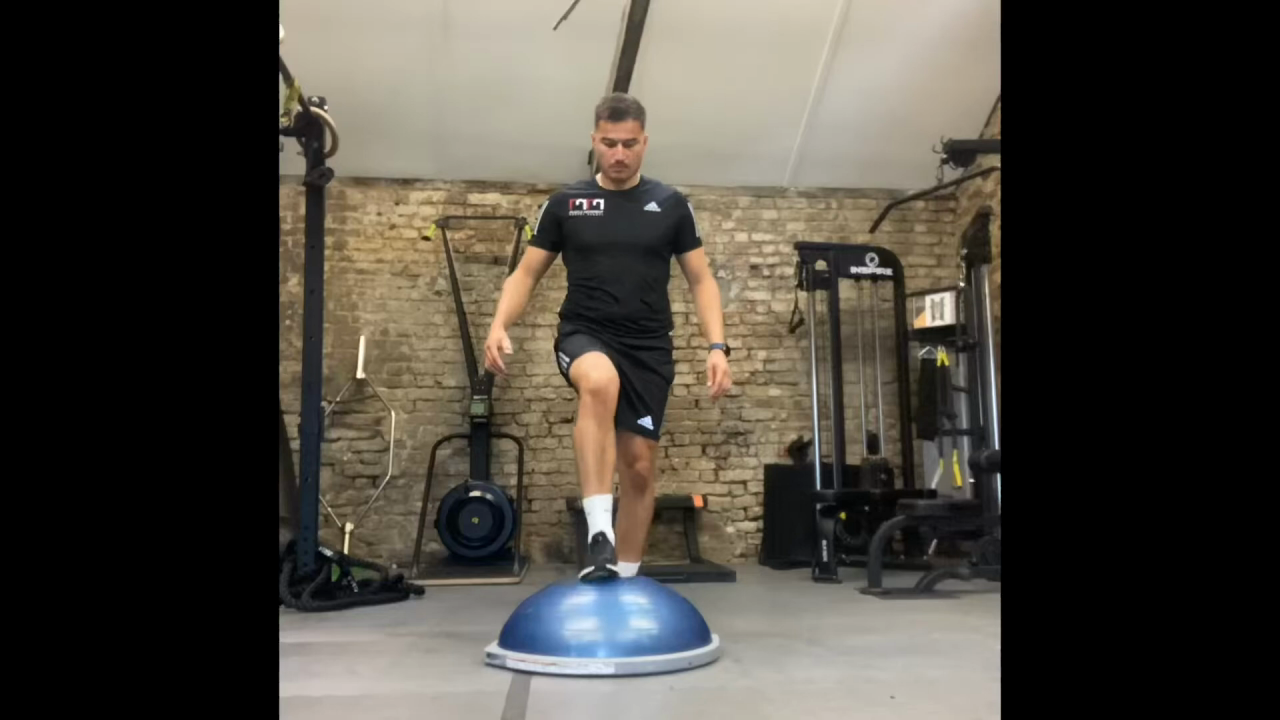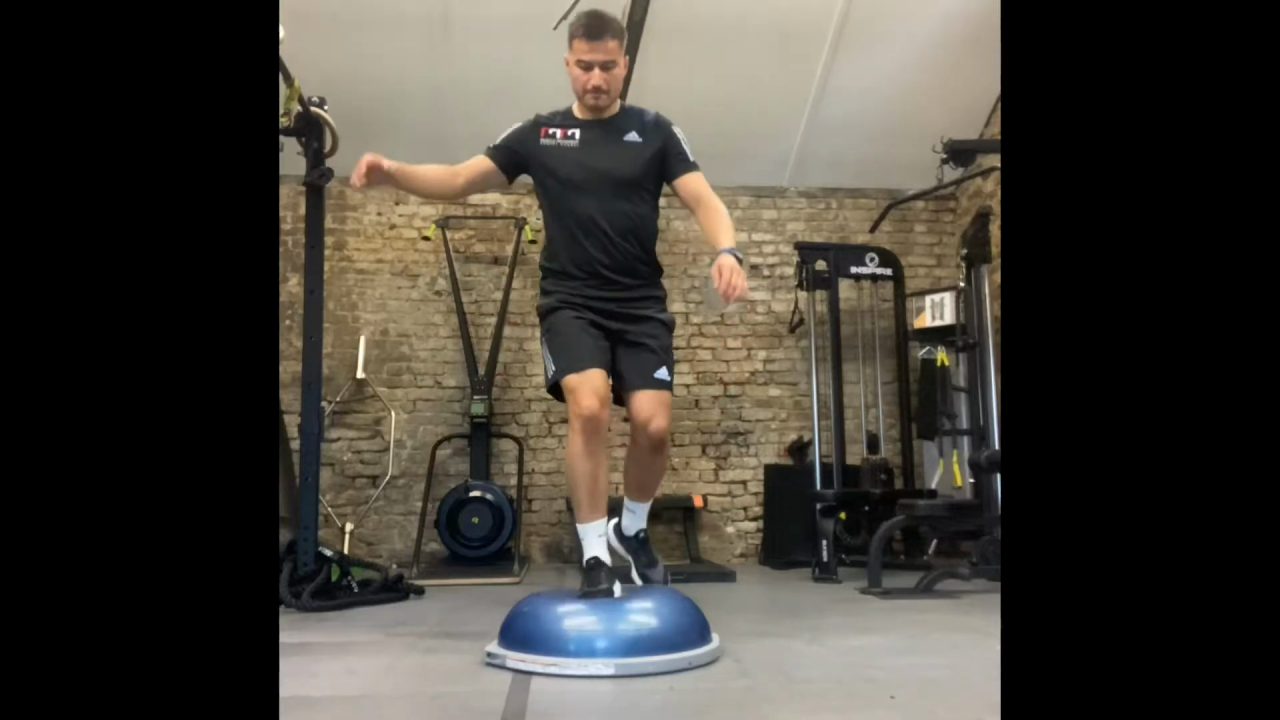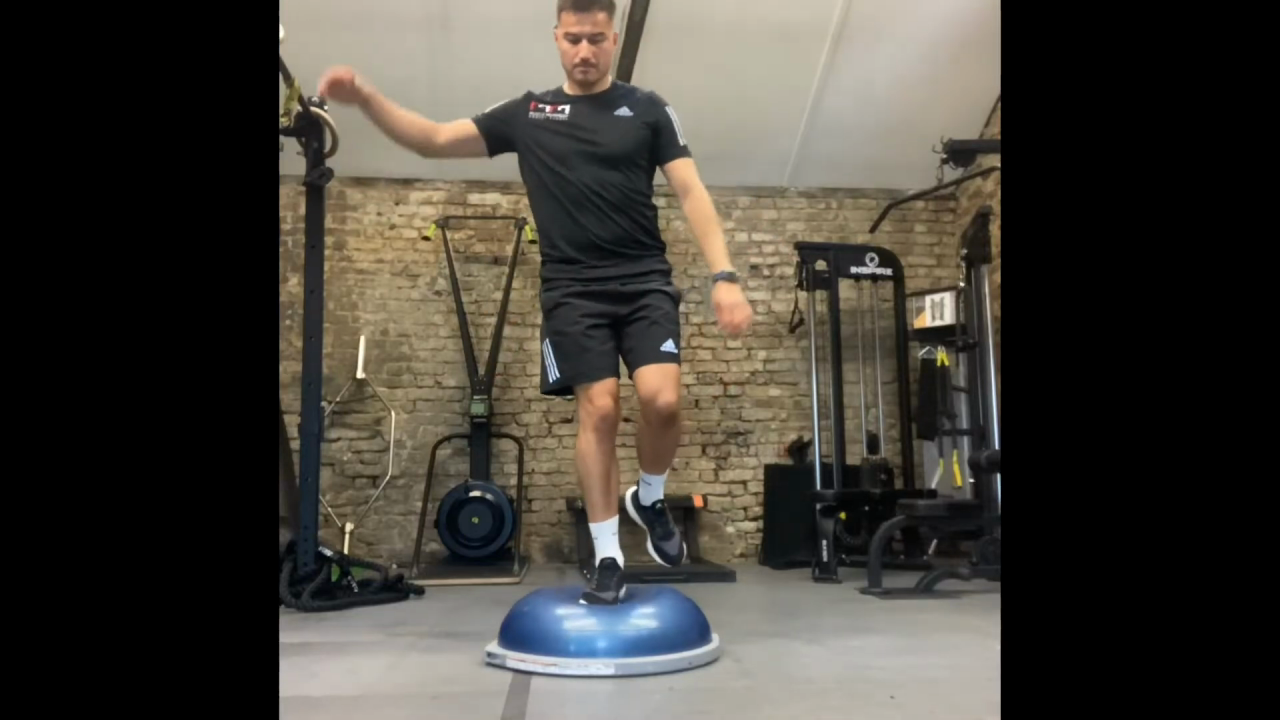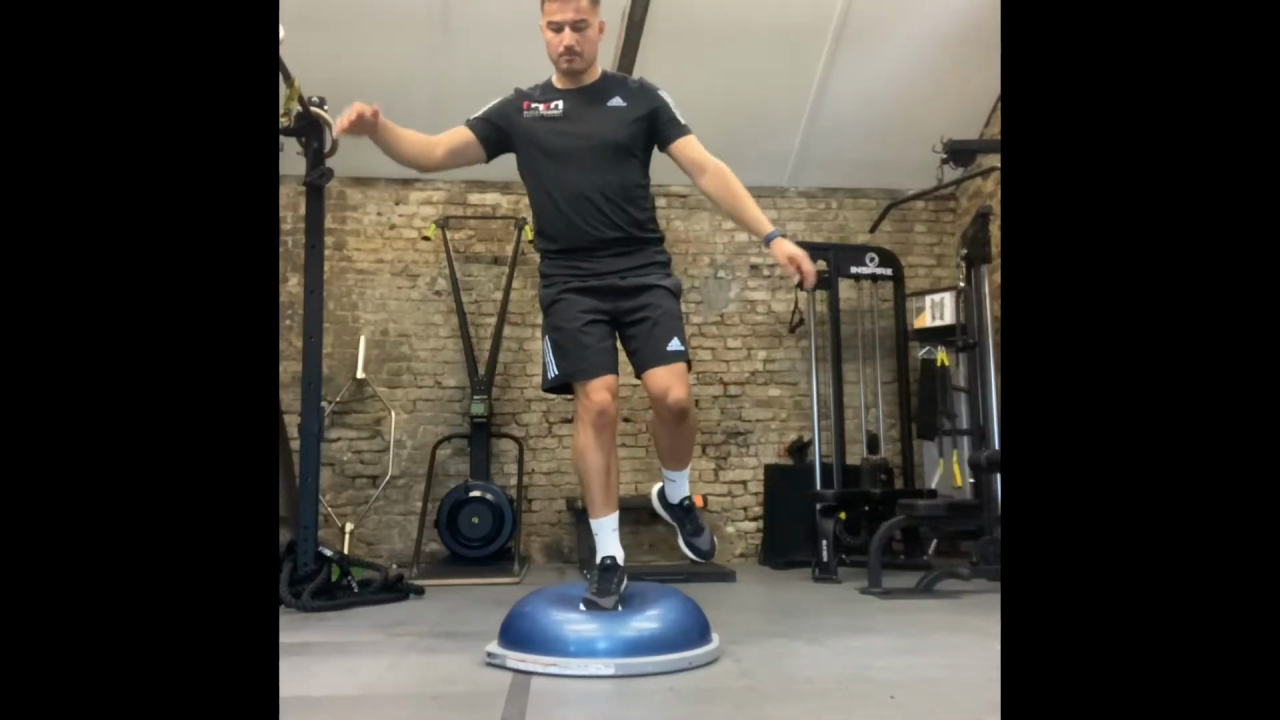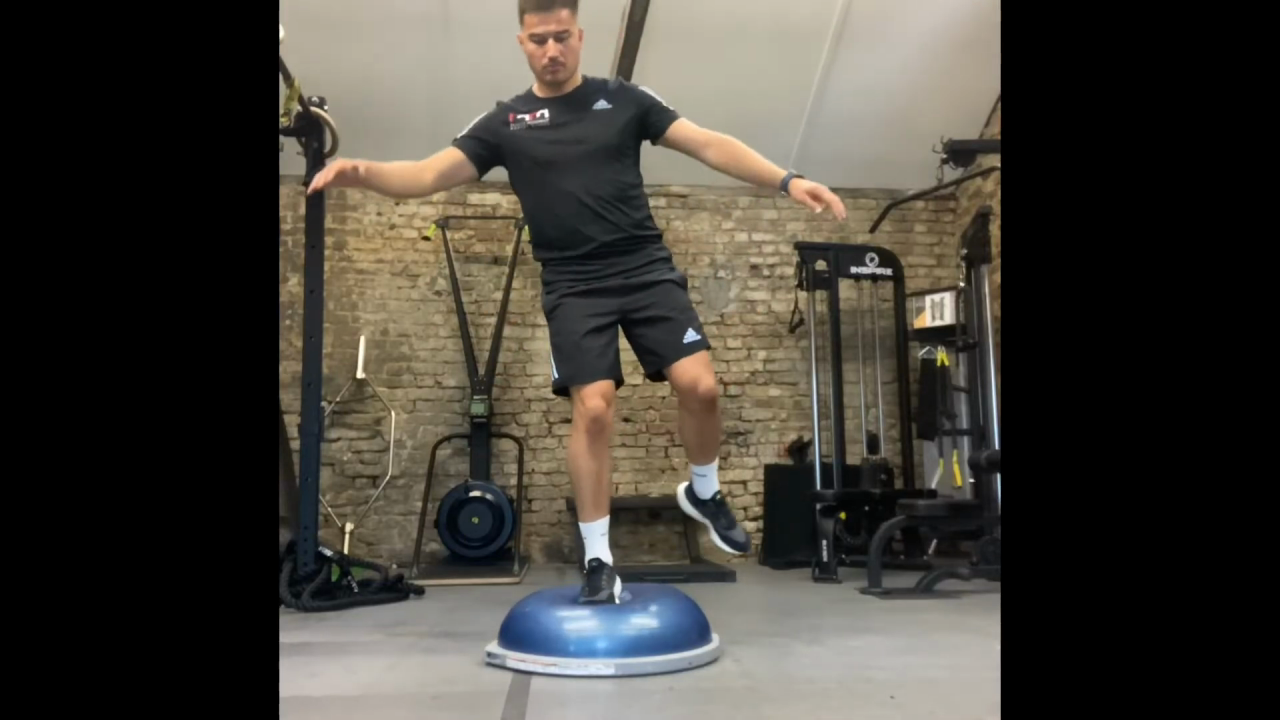
dt=0.7s
person 1, frame 1
left shoulder: (671, 204)
right shoulder: (565, 203)
left elbow: (701, 279)
right elbow: (527, 272)
left wrist: (716, 346)
right wrist: (499, 324)
left hip: (648, 347)
right hip: (585, 335)
left knee: (638, 466)
right knee: (600, 382)
left ankle: (627, 580)
right ankle: (599, 538)
person 1, frame 2
left shoulder: (655, 131)
right shoulder: (538, 133)
left elbow: (704, 201)
right elbow: (457, 180)
left wrist: (726, 253)
right wrist: (394, 171)
left hip: (640, 302)
right hip: (570, 301)
left knee: (653, 423)
right knee: (588, 411)
left ankle: (634, 528)
right ankle: (596, 558)
person 1, frame 3
left shoulder: (647, 109)
right shoulder: (526, 113)
left elbow: (690, 192)
right elbow: (434, 140)
left wrist: (724, 275)
right wrist: (366, 98)
left hip: (644, 280)
right hip: (573, 287)
left knee: (662, 399)
right knee: (598, 409)
left ankle: (650, 500)
right ankle: (607, 557)
person 1, frame 4
left shoulder: (641, 97)
right shoulder: (519, 110)
left elbow: (705, 169)
right elbow: (433, 154)
left wrist: (771, 235)
right wrist: (376, 128)
left hip: (644, 272)
right hip: (572, 283)
left knee: (673, 396)
right knee: (597, 406)
left ankle: (674, 496)
right ankle: (609, 557)
person 1, frame 5
left shoulder: (624, 99)
right shoulder: (505, 122)
left elbow: (707, 144)
right elbow: (429, 175)
left wrist: (786, 181)
right wrist: (363, 171)
left hip: (647, 269)
right hip: (574, 286)
left knee: (699, 386)
right knee: (592, 410)
left ankle: (703, 492)
right ankle: (598, 561)
